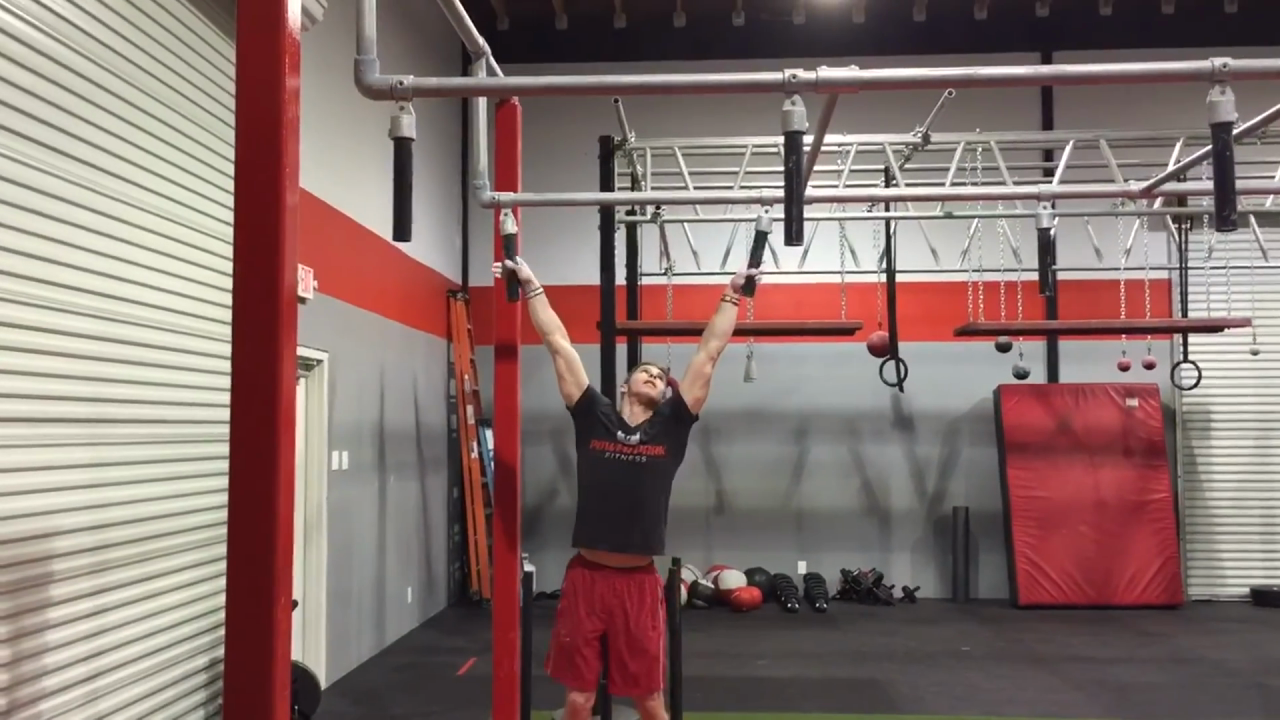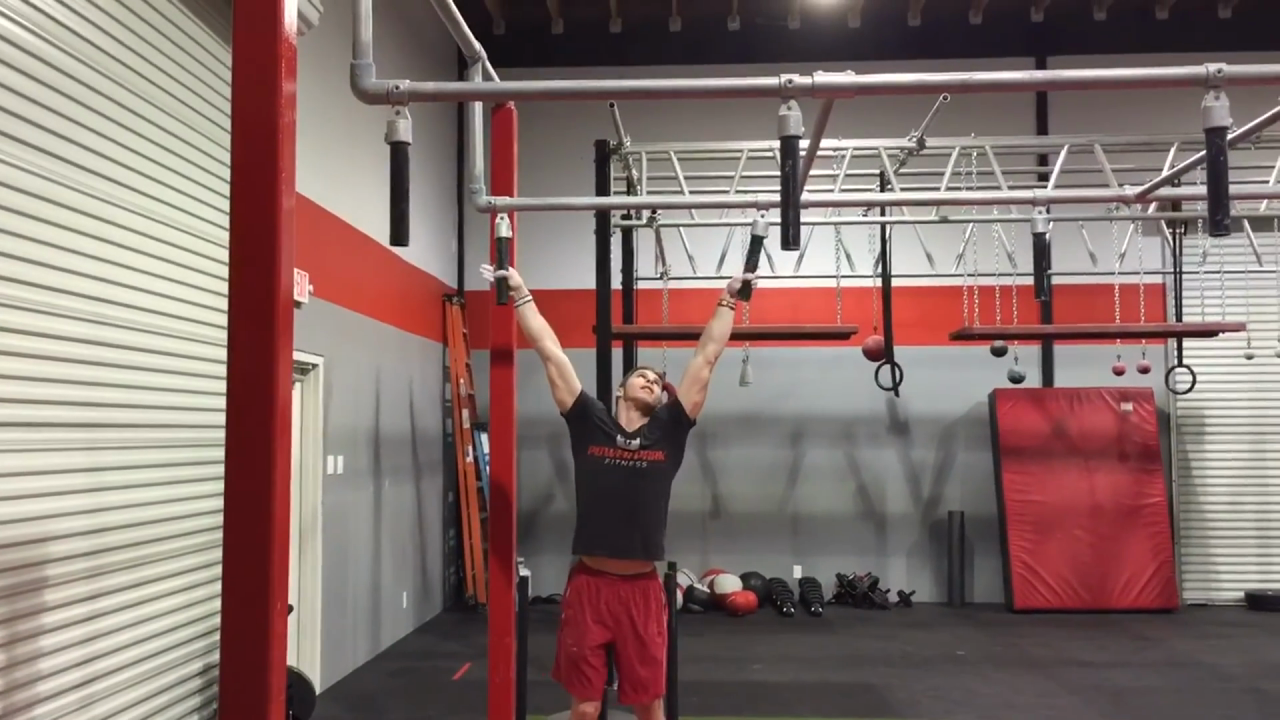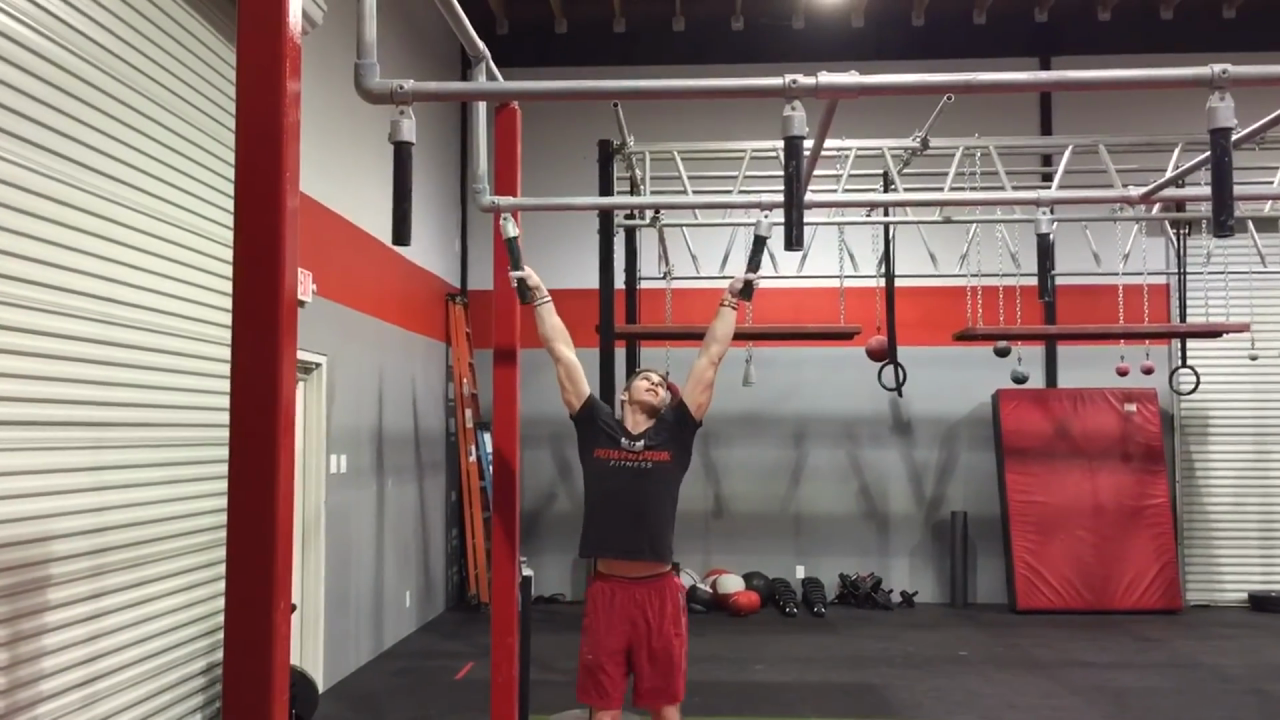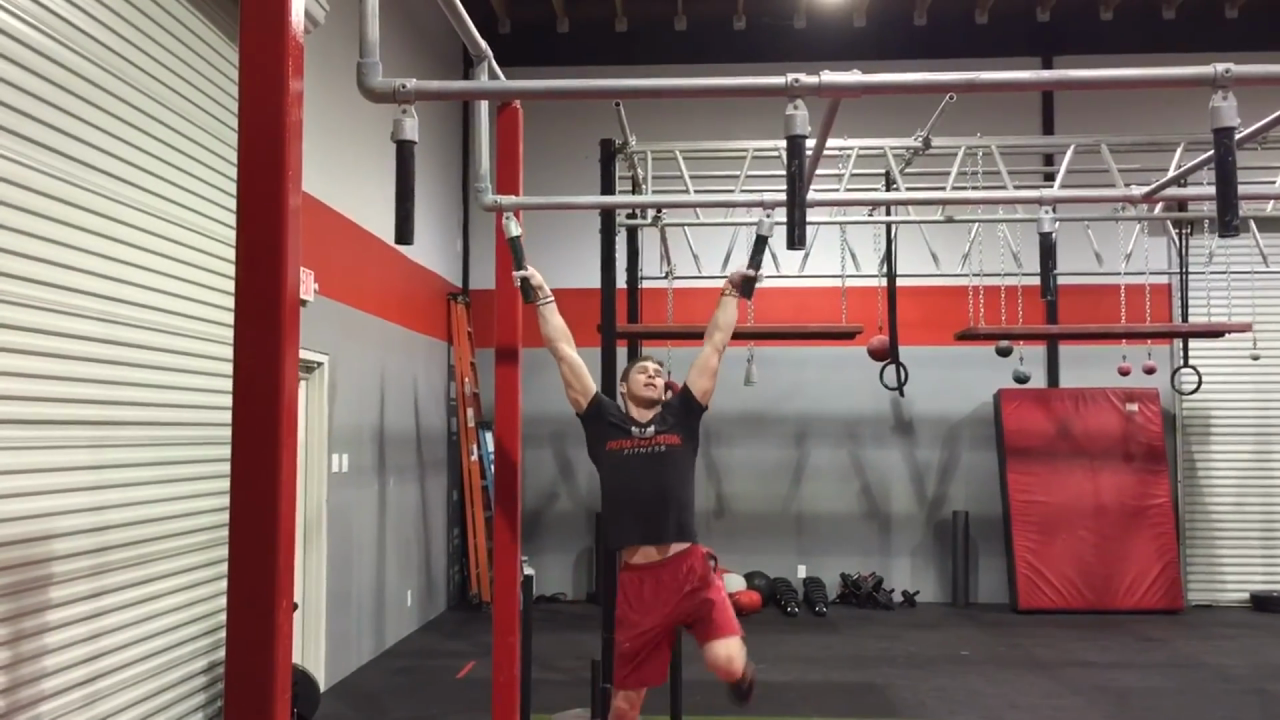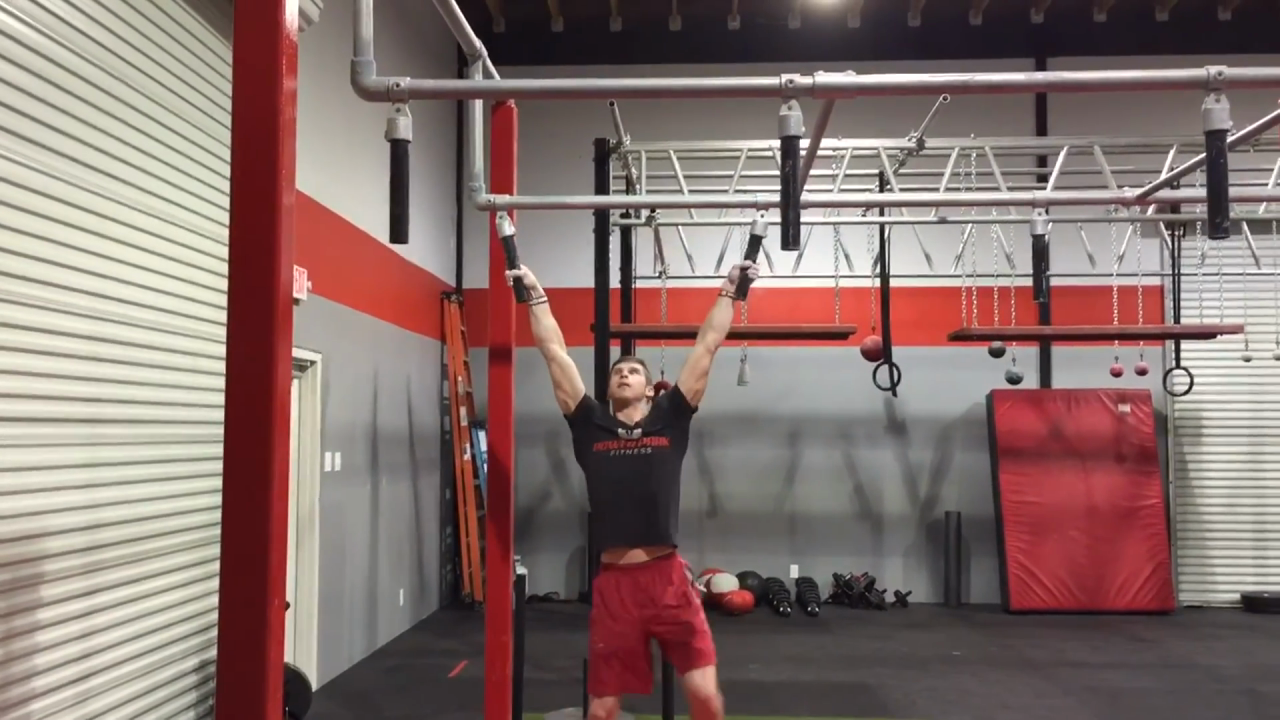
dt=0.3s
person 1, frame 1
left shoulder: (671, 426)
right shoulder: (593, 417)
left elbow: (709, 353)
right elbow: (559, 345)
left wrist: (731, 296)
right wrist: (530, 284)
left hip: (639, 582)
right hip: (587, 578)
person 1, frame 2
left shoulder: (669, 430)
right shoulder: (589, 422)
left elbow: (706, 357)
right elbow: (551, 352)
left wrist: (728, 300)
right wrist: (520, 292)
left hip: (642, 589)
right hip: (589, 586)
person 1, frame 3
left shoulder: (675, 432)
right shoulder: (596, 427)
left elbow: (710, 357)
right elbow: (562, 354)
left wrist: (730, 300)
right wrist: (539, 293)
left hip: (659, 591)
right hip: (607, 590)
person 1, frame 4
left shoulder: (682, 417)
right shoulder: (604, 422)
left elbow: (713, 345)
right elbow: (565, 352)
left wrist: (730, 292)
right wrist: (543, 293)
left hip: (689, 570)
right hip: (637, 579)
left knee: (728, 664)
left ankle: (739, 670)
person 1, frame 5
left shoulder: (670, 420)
right shoulder: (591, 425)
left elbow: (707, 346)
right elbow: (555, 353)
left wrist: (728, 290)
right wrist: (535, 293)
left hip: (666, 577)
right hip: (613, 581)
